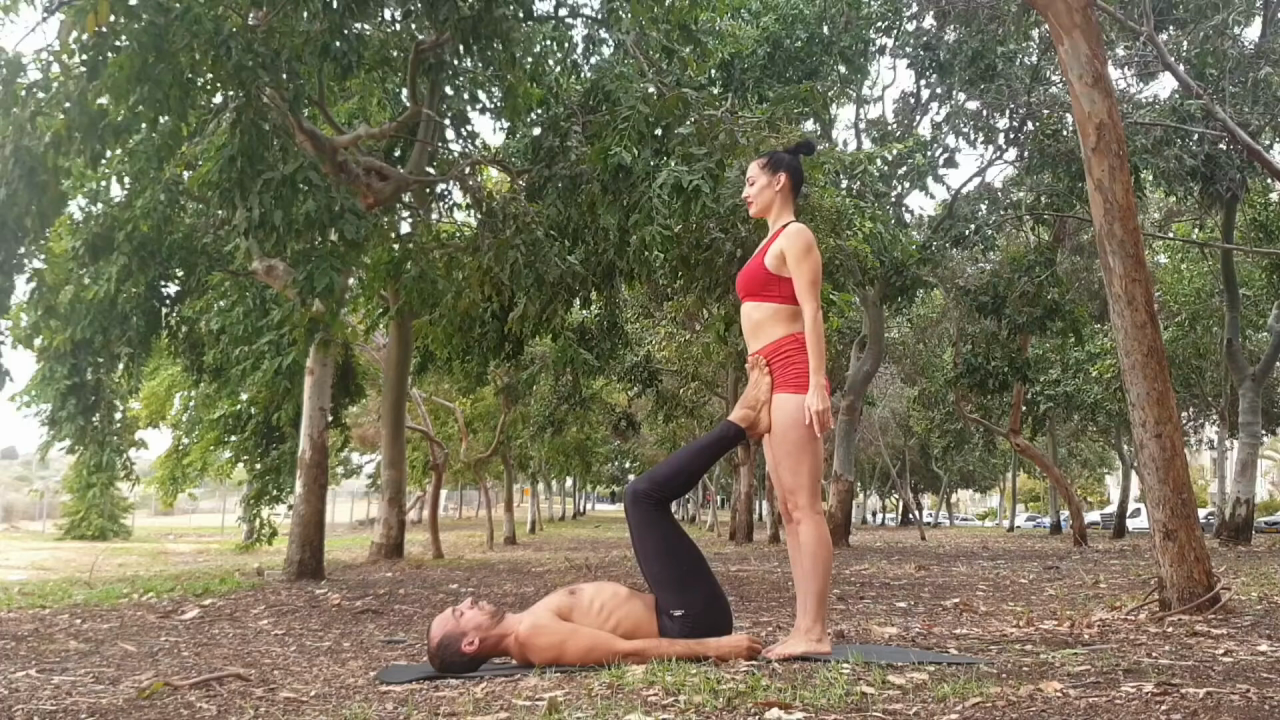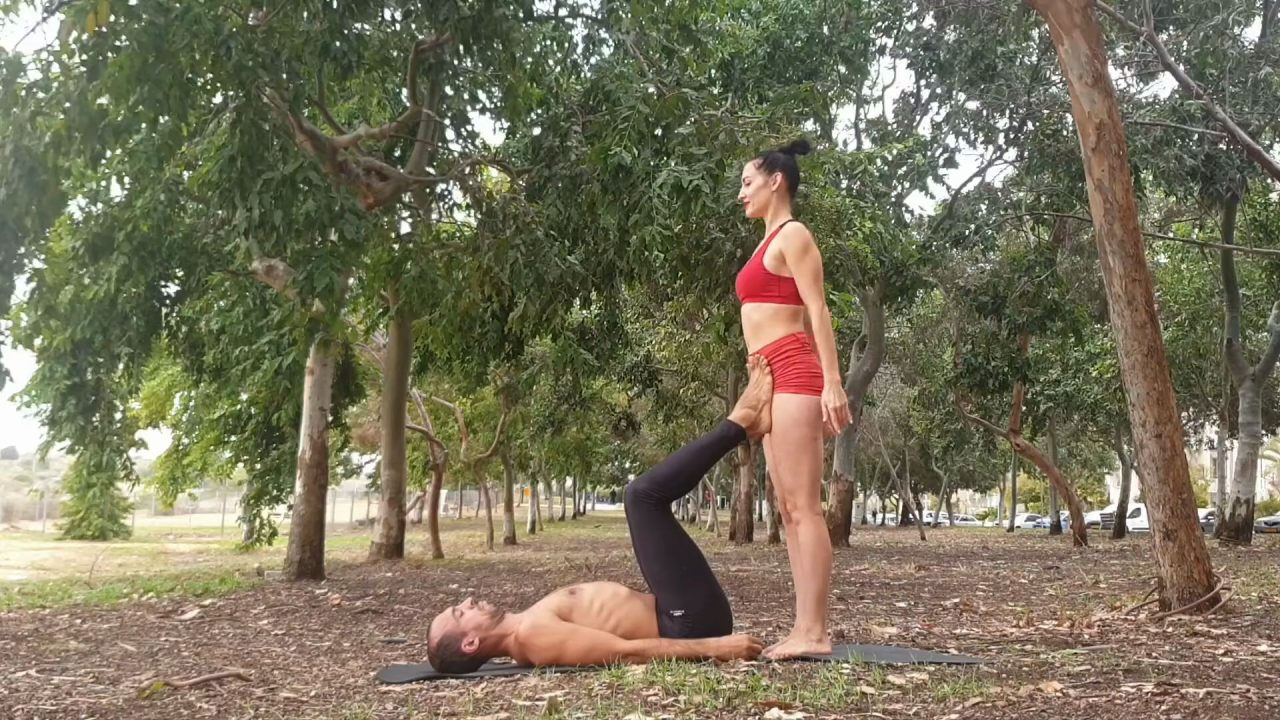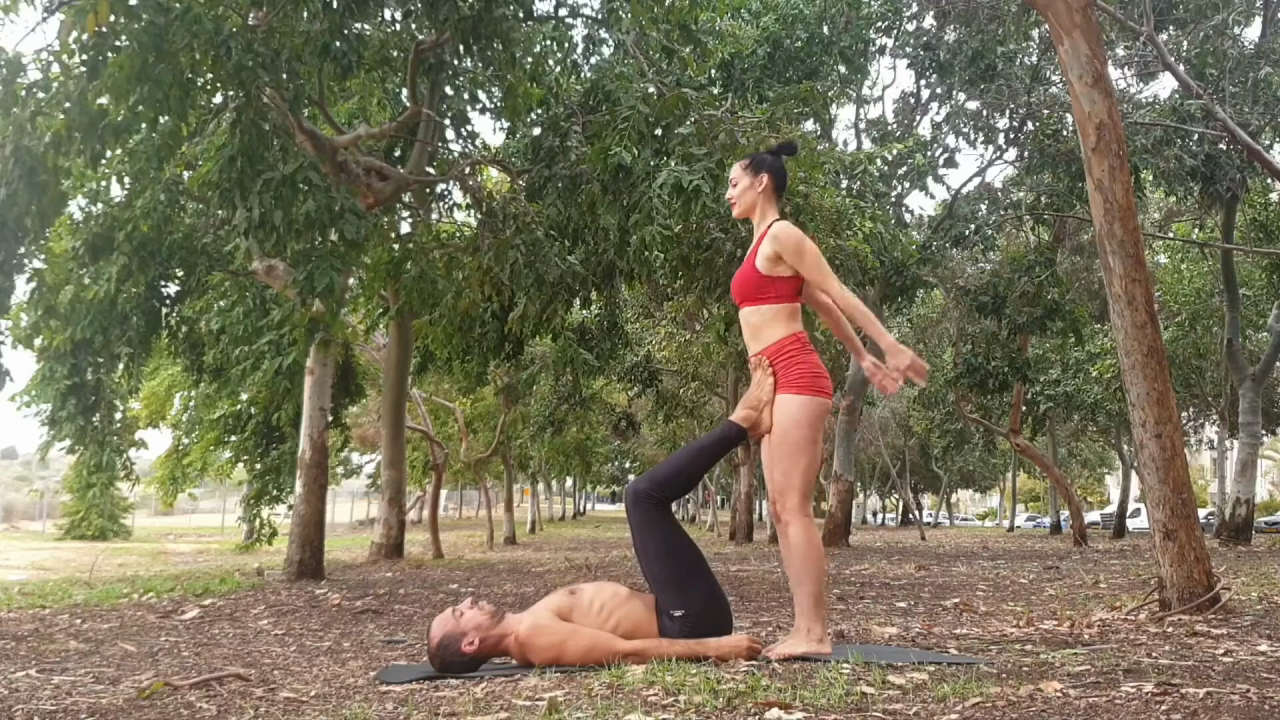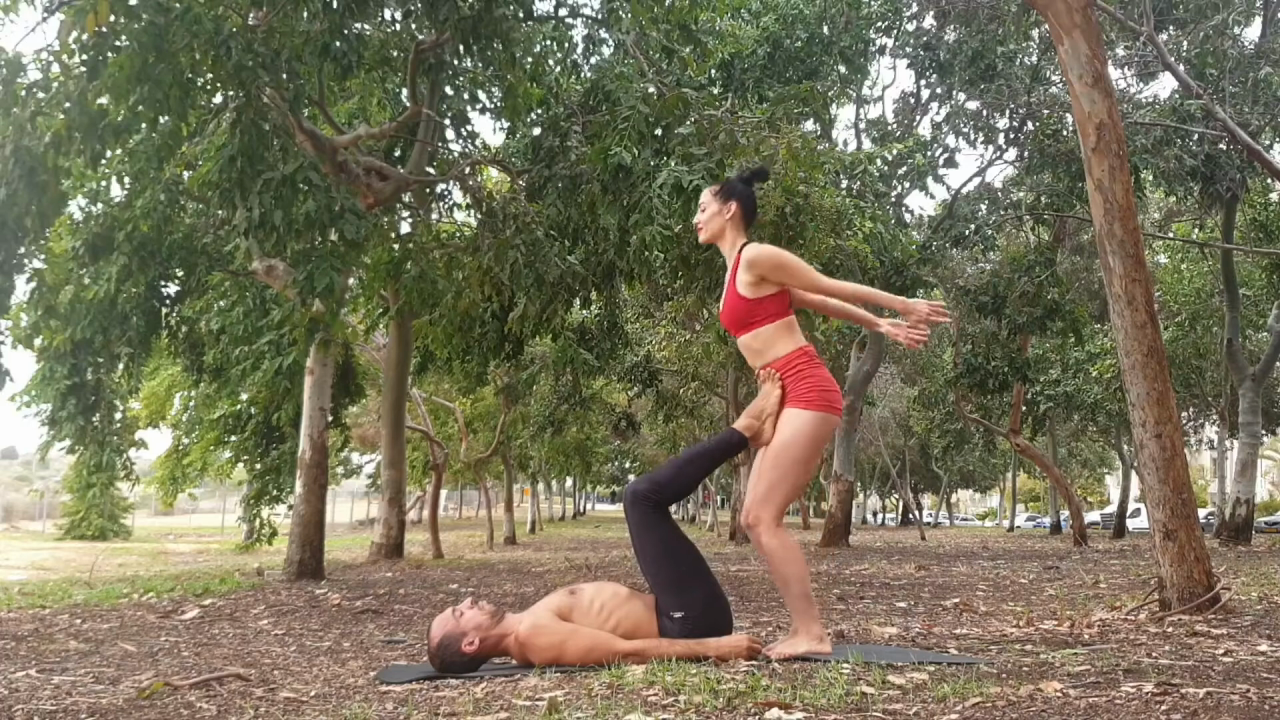
dt=0.2s
person 1, frame 1
left shoulder: (795, 235)
right shoulder: (774, 241)
left elbow: (811, 313)
left wrist: (817, 385)
left hip: (794, 378)
right hip: (777, 381)
left knee: (803, 508)
right knee: (790, 510)
left ankle: (812, 631)
right ankle: (807, 628)
person 1, frame 2
left shoulder: (793, 235)
right shoulder: (774, 241)
left elbow: (817, 311)
left wrist: (832, 383)
left hip: (793, 377)
right hip: (779, 381)
left knee: (803, 507)
right knee: (790, 509)
left ankle: (811, 632)
right ankle: (808, 628)
person 1, frame 3
left shoulder: (781, 234)
right shoulder: (765, 241)
left elbow: (835, 294)
right elbow: (823, 304)
left wrist: (890, 346)
right wrist: (865, 359)
left hip: (794, 379)
right hip: (783, 383)
left knee: (792, 510)
right knee: (784, 511)
left ankle: (811, 632)
right ankle: (807, 628)
person 1, frame 4
left shoulder: (757, 257)
right shoulder: (741, 267)
left elbow: (830, 287)
right elbow: (816, 301)
left wrist: (902, 305)
right wrist: (881, 325)
left hip: (807, 394)
right hip: (793, 398)
left knee: (761, 518)
right knee: (761, 518)
left ankle: (810, 632)
right ankle: (804, 628)
person 2, frame 1
left shoulder: (529, 625)
right shoulder: (531, 634)
right elbow: (627, 652)
right wrist: (714, 646)
left hip: (679, 620)
right hip: (689, 622)
left knee: (645, 497)
right knee: (643, 494)
left ankle: (740, 422)
right ankle: (738, 423)
person 2, frame 2
left shoulder: (528, 626)
right shoulder: (530, 635)
right elbow: (627, 652)
right wrist: (714, 647)
left hip: (679, 618)
right hip: (690, 622)
left knee: (646, 496)
right knee: (644, 494)
left ankle: (741, 424)
right ankle: (739, 423)
person 2, frame 3
left shoulder: (527, 625)
right shoulder: (530, 635)
right elbow: (627, 652)
right wrist: (714, 646)
left hip: (679, 619)
right hip: (689, 623)
left knee: (646, 495)
right knee: (645, 494)
left ankle: (743, 424)
right ankle: (740, 424)
person 2, frame 4
left shoulder: (530, 625)
right shoulder: (530, 634)
right elbow: (626, 652)
right wrist: (714, 646)
left hip: (682, 620)
right hip: (690, 624)
left knee: (642, 498)
right knee: (643, 496)
left ankle: (745, 432)
right ankle: (742, 433)
